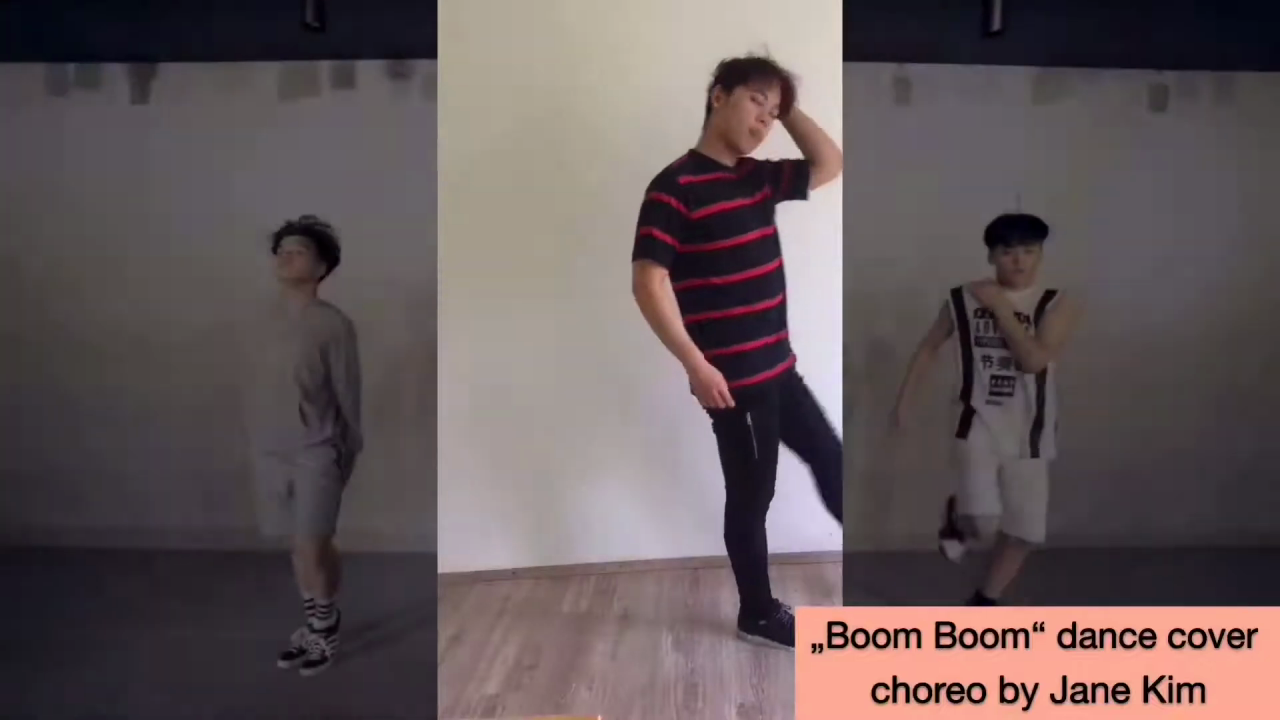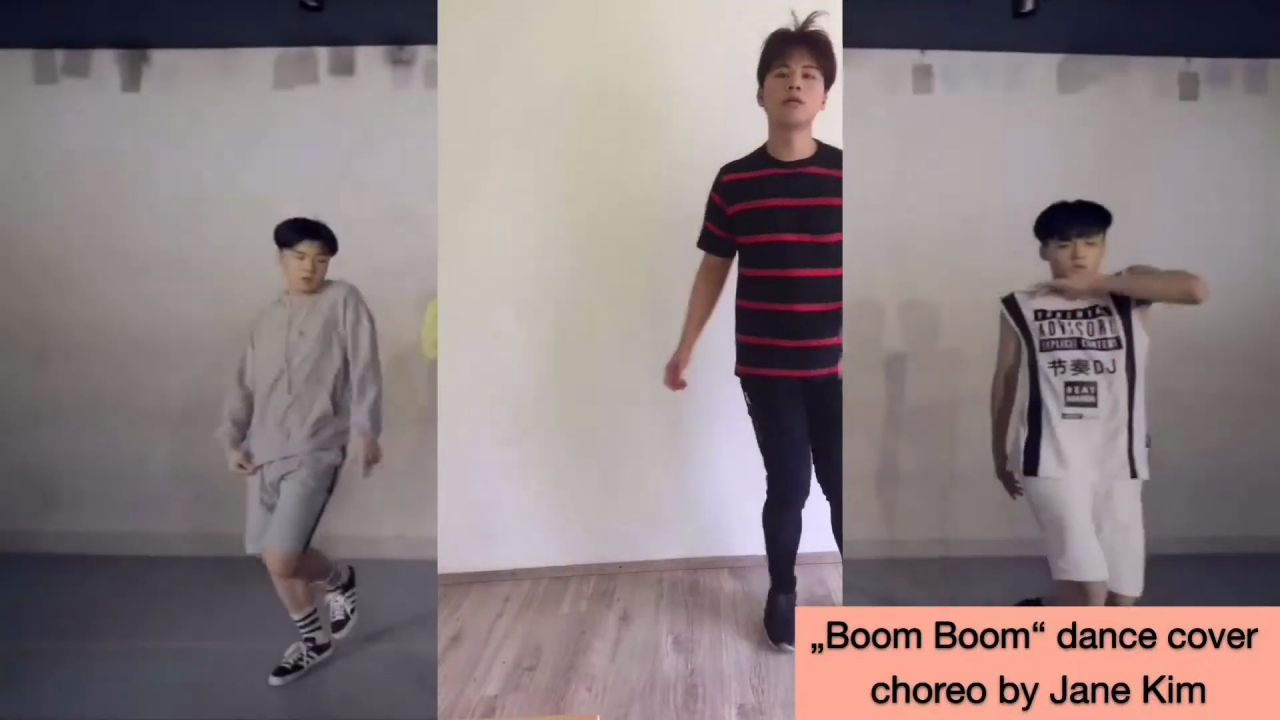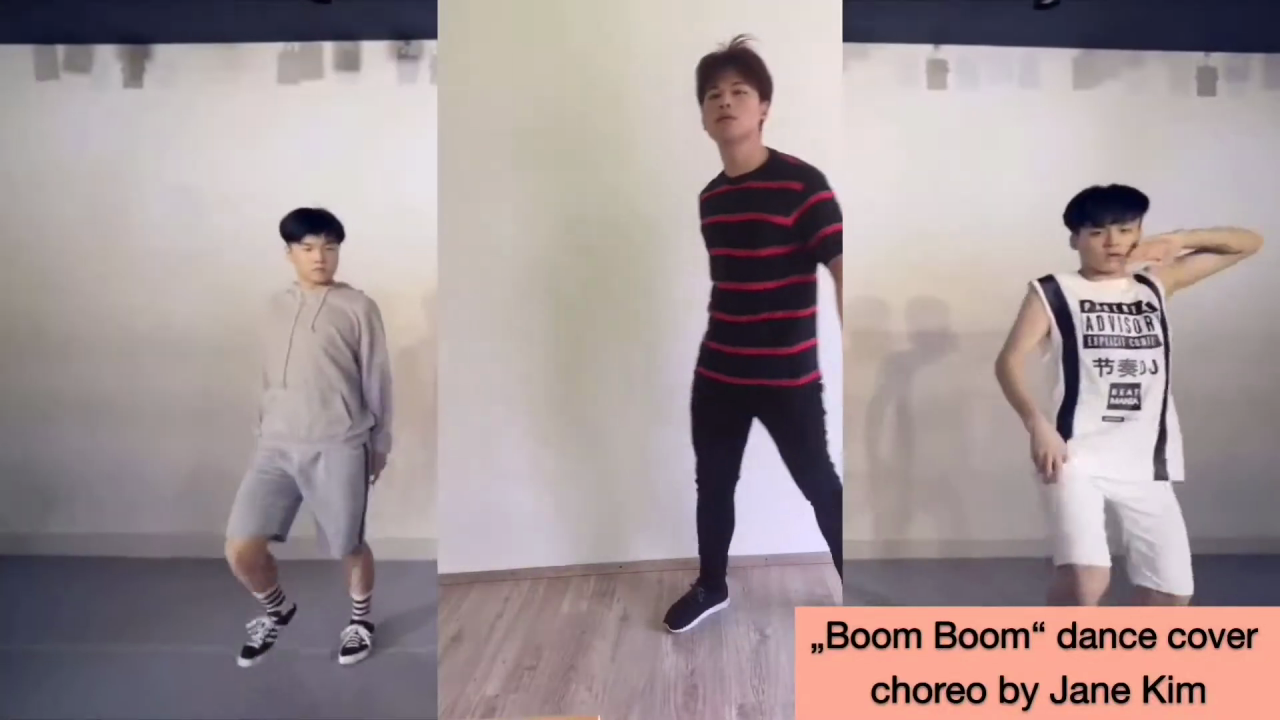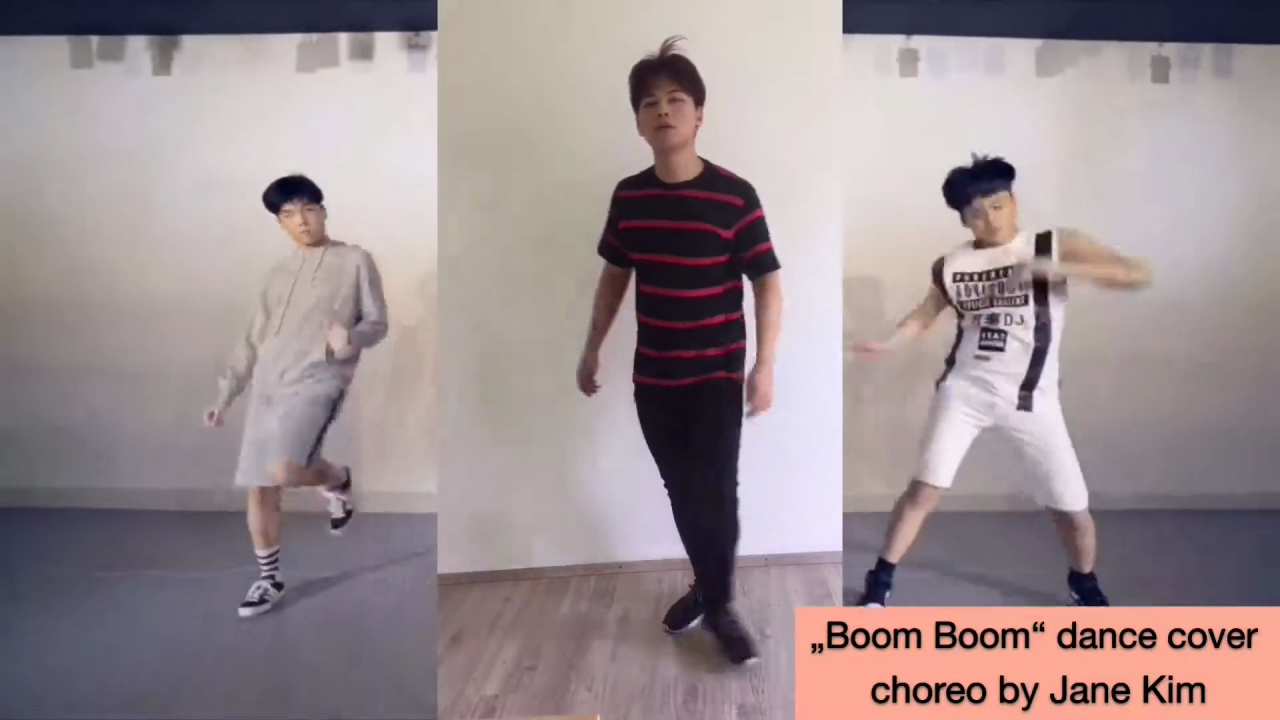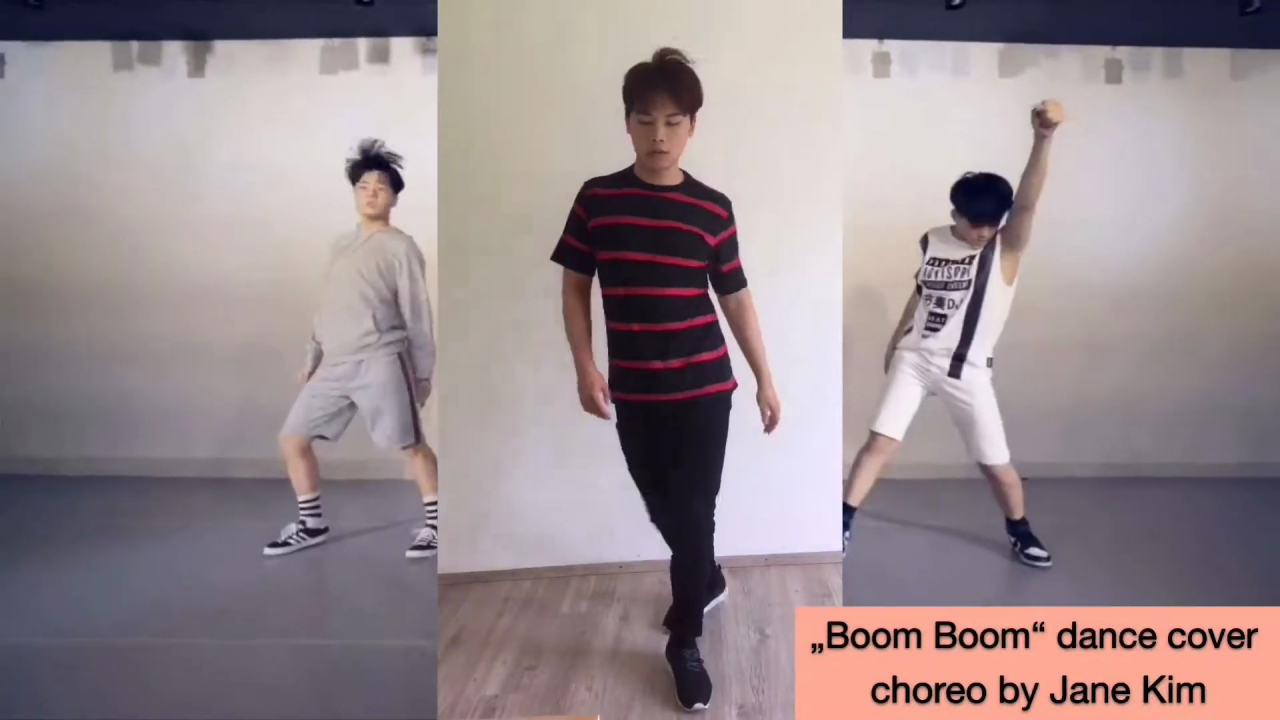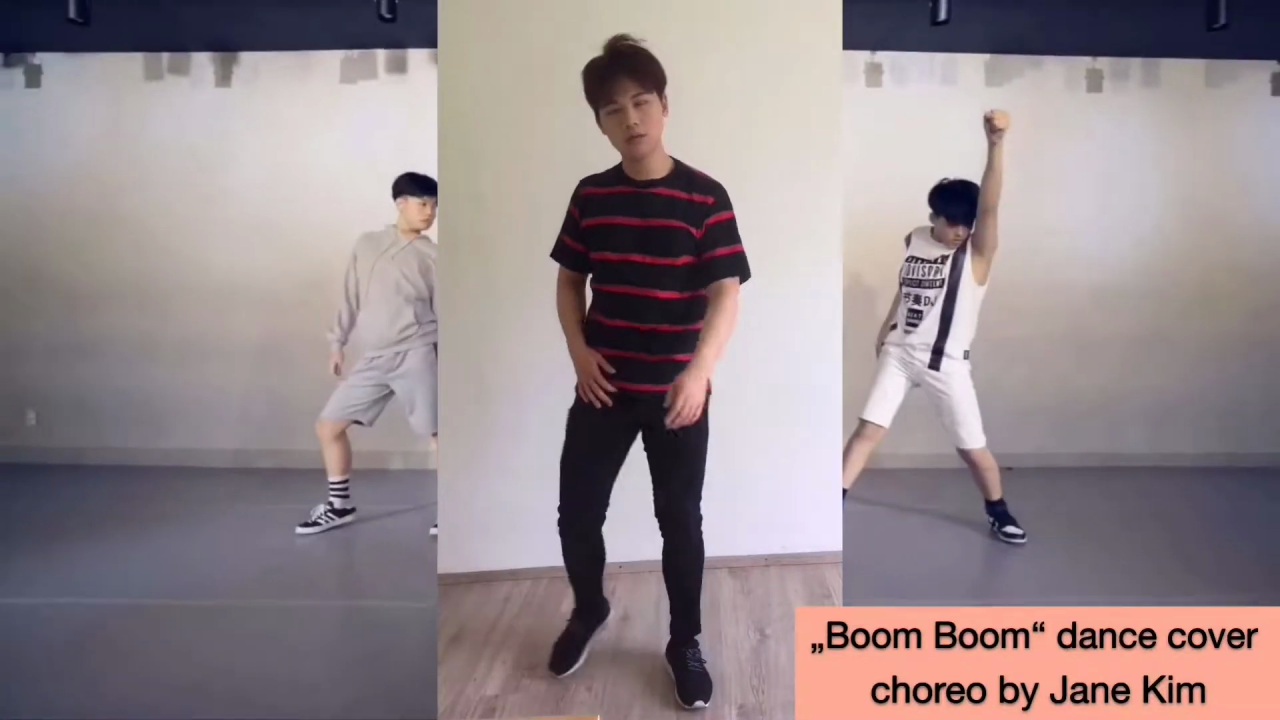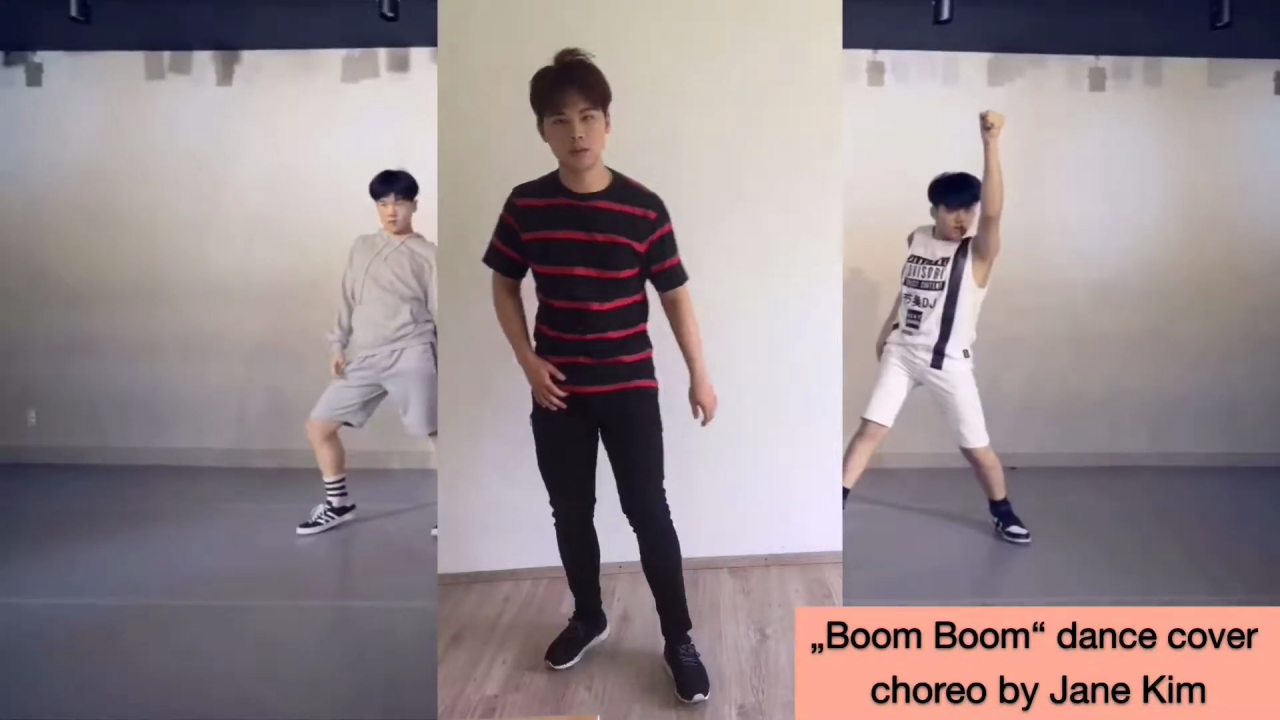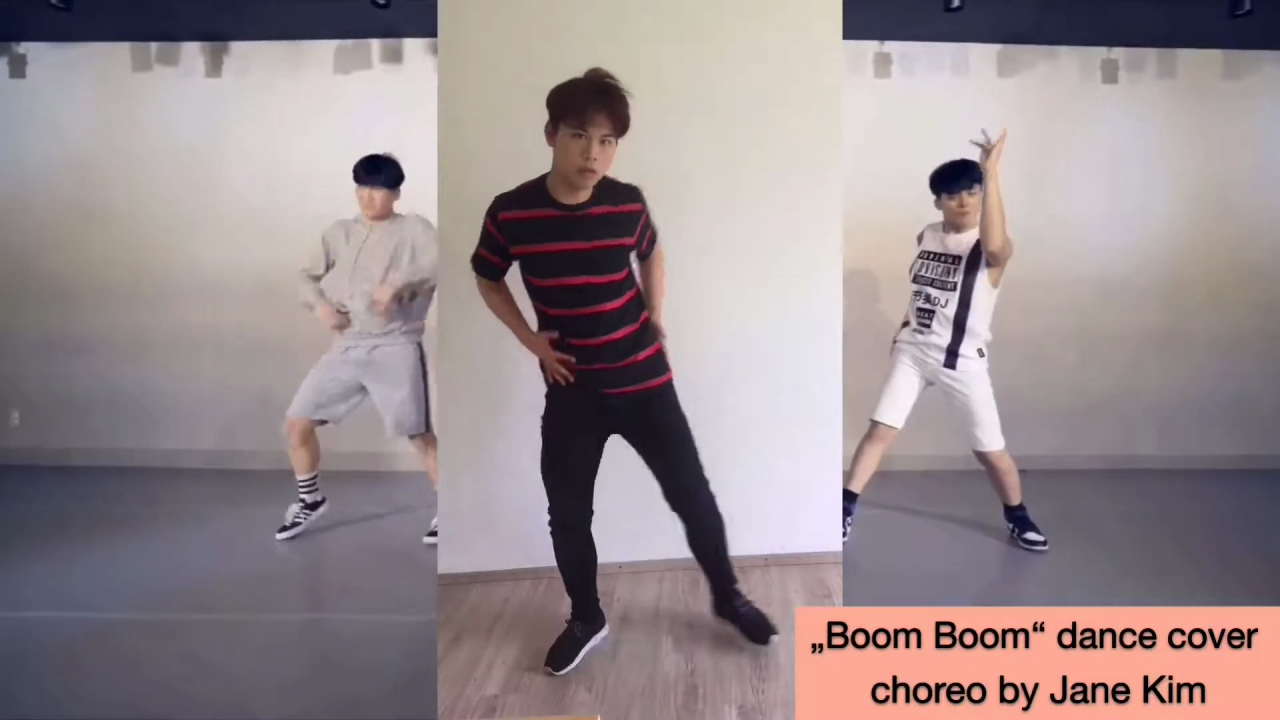
dt=0.5s
person 1, frame 1
left shoulder: (757, 177)
right shoulder: (676, 186)
left elbow: (830, 163)
right elbow: (648, 284)
left wrist: (789, 114)
right wrist: (696, 364)
left hip: (777, 363)
right hip: (733, 374)
left knee: (829, 457)
right knee: (751, 491)
right ankle: (758, 611)
person 1, frame 2
left shoulder: (844, 175)
right shoulder: (735, 181)
right elbow: (713, 268)
right wrist: (684, 349)
left hip: (834, 364)
right hip: (766, 367)
left knee: (841, 487)
right knee: (789, 485)
right ankle: (781, 591)
person 1, frame 3
left shoulder: (802, 183)
right shoulder: (711, 196)
left elbow: (841, 268)
left hip: (786, 375)
right hip: (717, 370)
left knee: (820, 485)
right knee: (712, 482)
right ankle: (711, 586)
person 1, frame 4
left shoulder: (734, 196)
right shoulder: (629, 196)
left elbow: (767, 284)
right elbow: (614, 277)
left wrist: (765, 364)
right wrist: (591, 351)
left hip: (713, 374)
right hip: (654, 374)
left knee: (712, 493)
right knee: (680, 490)
left ankle: (723, 610)
right ankle: (707, 585)
person 1, frame 5
left shoulder: (713, 209)
right shoulder: (597, 198)
left elbow: (735, 298)
right elbow: (574, 286)
left wrist: (765, 379)
right wrist: (583, 367)
left hip: (704, 389)
right hip: (632, 393)
left knee: (694, 516)
right knee: (665, 514)
left ankle: (685, 642)
right ankle: (707, 582)
person 1, frame 6
left shoulder: (705, 196)
right shoulder: (590, 196)
left elbow: (725, 294)
right elbow: (569, 282)
left wrist: (697, 373)
right wrist: (579, 352)
left hip: (675, 386)
right hip: (605, 383)
left knee: (679, 518)
right knee: (577, 511)
left ankle: (685, 643)
right ankle: (588, 608)
person 1, frame 7
left shoulder: (643, 208)
right shoulder: (525, 205)
left elbow: (675, 293)
right elbow: (505, 287)
left wrist: (699, 375)
right wrist: (529, 361)
left hip: (630, 385)
right hip: (557, 389)
left knee: (649, 510)
right knee: (570, 511)
left ankle: (678, 639)
right ankle: (588, 617)
person 1, frame 8
left shoulder: (627, 202)
right shoulder: (510, 212)
right elbow: (488, 280)
left wrist: (654, 321)
right wrist: (532, 342)
left hip: (643, 380)
right hip: (573, 389)
left knee: (691, 496)
right knee: (567, 514)
left ankle: (727, 596)
right ankle: (586, 616)
person 2, frame 1
left shoulder: (1060, 304)
right shoulder: (962, 299)
left elbow: (1034, 359)
right elbow: (928, 348)
left wrist: (999, 305)
right wrist: (903, 400)
left hip: (1028, 436)
right hip: (977, 427)
left knee: (1021, 537)
right knee: (983, 527)
left ankle: (979, 608)
right ankle: (959, 515)
person 2, frame 2
left shoulder: (1131, 288)
right shoulder: (1020, 307)
left elbow: (1196, 290)
right elbow: (1005, 380)
left wrist: (1098, 284)
right wrist: (999, 450)
left hip: (1120, 462)
right hip: (1051, 460)
left knee: (1122, 595)
right knee: (1089, 587)
person 2, frame 3
left shoulder: (1155, 285)
right shoulder: (1052, 293)
left elbow: (1249, 243)
right elbow: (1008, 362)
left wrist: (1182, 240)
right wrist: (1037, 426)
left hip: (1146, 464)
right hip: (1076, 456)
left knee: (1172, 590)
right knee: (1085, 582)
person 2, frame 4
left shoulder: (1056, 246)
right shoulder: (951, 265)
left elbow: (1138, 274)
right elbow: (922, 316)
left wrist: (1068, 270)
right wrist: (889, 342)
left hip: (1032, 399)
right hip: (966, 392)
left knee: (1072, 507)
right knee: (925, 489)
left ankle: (1085, 588)
right ankle: (879, 583)
person 2, frame 5
left shoulder: (1007, 249)
right shoulder: (932, 241)
left elbow: (1028, 201)
left wrist: (1043, 138)
right wrist: (896, 338)
left hip: (967, 370)
right hip: (914, 358)
left knee: (995, 462)
right knee: (880, 441)
left ankle: (1021, 532)
right ankle: (842, 523)
person 2, frame 6
left shoulder: (978, 251)
right shoulder: (914, 240)
left elbow: (989, 205)
left wrist: (995, 144)
right wrist: (885, 328)
left hip: (947, 363)
right hip: (899, 353)
left knee: (973, 447)
right knee: (869, 429)
left ankle: (999, 512)
person 2, frame 7
left shoulder: (979, 251)
right shoulder: (917, 239)
left elbow: (993, 212)
left wrist: (990, 143)
right wrist: (888, 328)
left hip: (950, 362)
right hip: (901, 352)
left knee: (976, 447)
right knee: (870, 429)
left ankle: (1003, 512)
right ankle: (837, 504)
person 2, frame 8
left shoulder: (993, 250)
right shoulder: (927, 236)
left elbow: (995, 242)
left wrist: (990, 169)
right wrist: (902, 330)
left hip: (963, 361)
right hip: (913, 351)
left knee: (991, 450)
right knee: (880, 430)
left ankle: (1018, 518)
right ankle: (844, 510)
person 3, frame 1
left shoulder: (333, 324)
right shoulder: (268, 316)
left elbow: (347, 393)
left wrist: (350, 449)
right wrist: (257, 432)
left hip: (315, 451)
right hip: (267, 449)
left knee: (314, 546)
right knee: (296, 543)
left ankle: (326, 626)
right ankle: (313, 622)
person 3, frame 2
left shoulder: (343, 300)
right shoulder: (267, 318)
left elbow: (364, 369)
right elbow: (244, 385)
left wrist: (366, 430)
right wrist: (232, 442)
left hip: (315, 453)
right hip: (265, 455)
left knee: (282, 559)
right knee: (278, 563)
left ankle: (339, 581)
right ankle: (313, 639)
person 3, frame 3
left shoulder: (358, 307)
right shoulder: (278, 306)
left elbow: (377, 380)
left wrist: (379, 445)
right wrist: (266, 433)
left hip: (338, 446)
right hip: (278, 445)
left knee: (349, 547)
right knee: (240, 545)
left ankle: (360, 619)
right ankle: (276, 609)
person 3, frame 4
left shoulder: (355, 261)
right shoulder: (279, 272)
left elbow: (378, 323)
right elbow: (253, 338)
left wrist: (351, 336)
right wrist: (226, 393)
left hip: (318, 384)
right hip: (268, 390)
left knee: (281, 472)
right knee: (259, 491)
left ankle: (337, 479)
right ankle: (269, 579)
person 3, frame 5
left shoulder: (401, 248)
right shoulder: (341, 245)
left elbow: (417, 313)
left wrist: (423, 372)
right wrist: (312, 357)
left hip: (379, 362)
right hip: (335, 365)
left knee: (411, 445)
right knee: (291, 440)
left ankle: (435, 524)
right ankle: (311, 525)
person 3, frame 6
left shoulder: (432, 255)
right shoulder: (367, 244)
left elbow: (442, 311)
right elbow: (351, 298)
right wrist: (337, 343)
left hip: (416, 355)
right hip: (373, 357)
left knee: (437, 432)
right knee: (328, 425)
right ankle: (340, 505)
person 3, frame 7
left shoulder: (426, 254)
right shoulder: (361, 247)
left elbow: (441, 313)
right elbow: (348, 301)
right wrist: (339, 345)
left hip: (411, 355)
right hip: (365, 358)
left knee: (436, 433)
right knee: (318, 426)
right ankle: (338, 505)
person 3, frame 8
left shoulder: (413, 228)
right shoulder: (339, 232)
left elbow: (441, 262)
right elbow: (309, 275)
left wrist: (401, 284)
right wrist: (320, 304)
left hip: (396, 348)
right hip: (346, 349)
left knee: (418, 435)
right knee: (297, 424)
right ankle: (310, 501)
